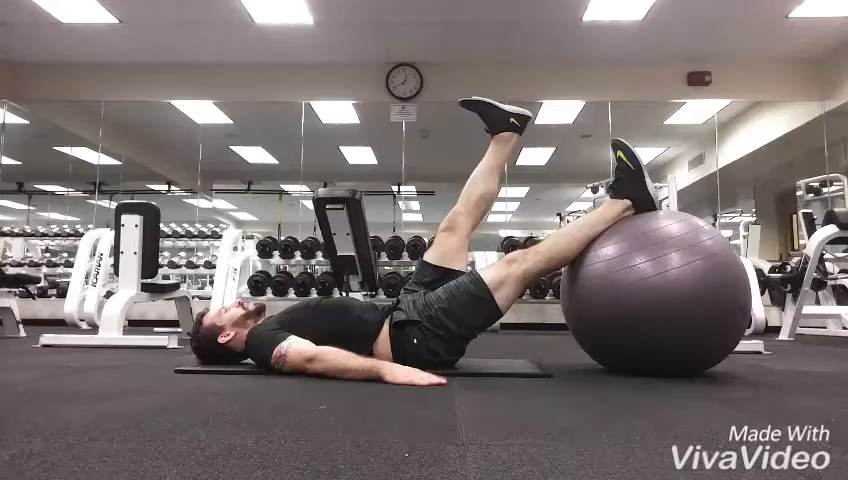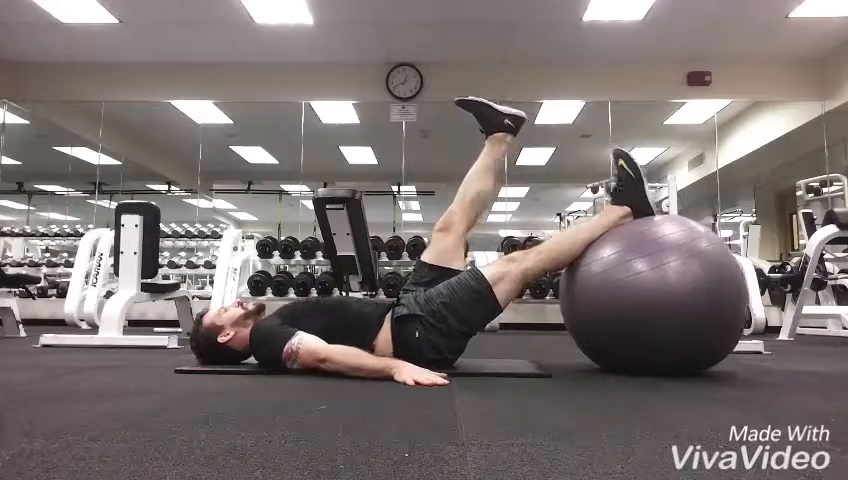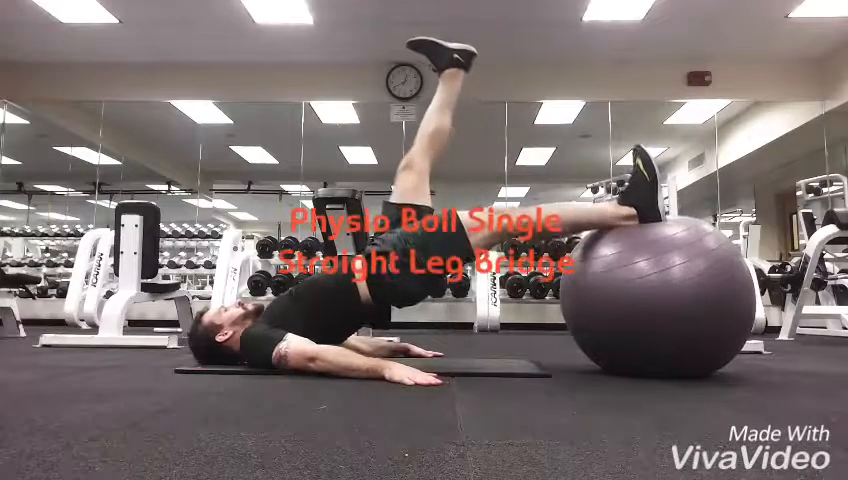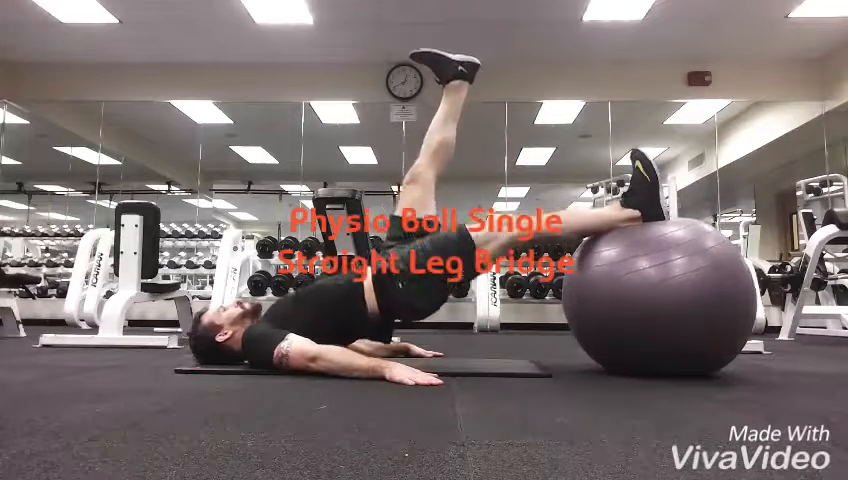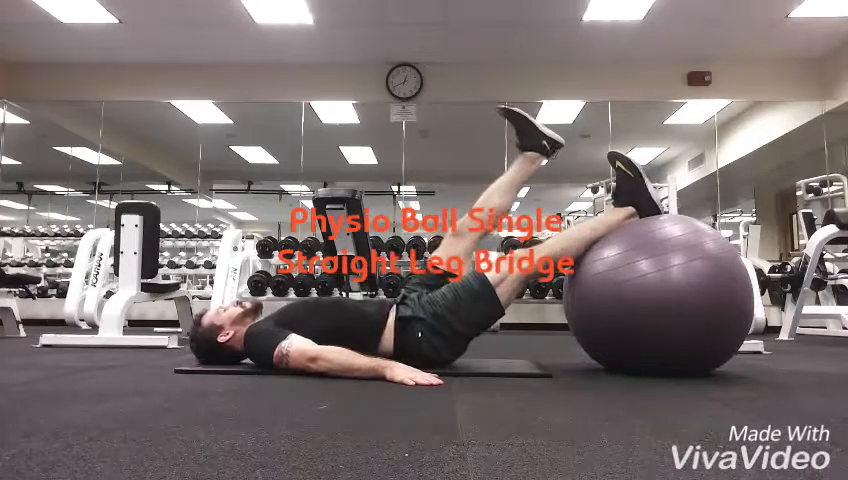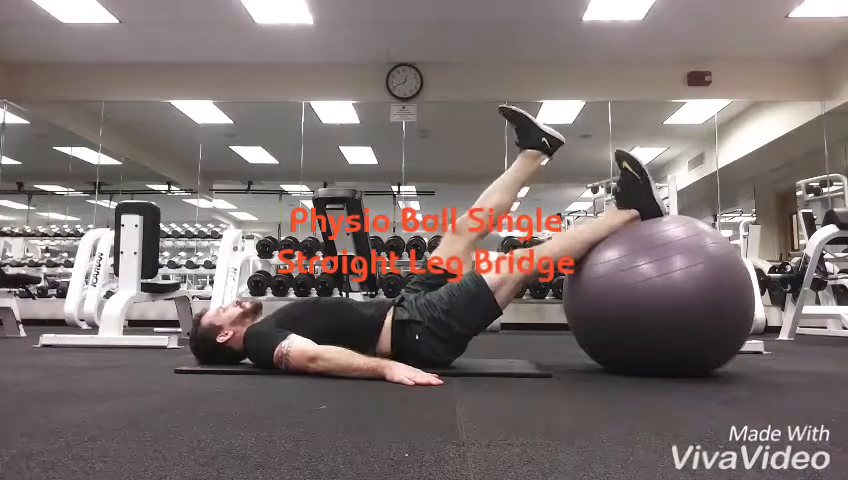
dt=0.7s
person 1, frame 1
left shoulder: (276, 327)
right shoulder: (262, 341)
right elbow: (311, 357)
right wrist: (386, 368)
left hip: (405, 314)
right hip: (414, 336)
left knee: (454, 225)
right knee: (519, 263)
left ankle: (504, 133)
right ankle: (624, 202)
person 1, frame 2
left shoulder: (275, 325)
right shoulder: (266, 337)
right elbow: (323, 355)
right wrist: (395, 365)
left hip: (404, 311)
right hip: (415, 331)
left knee: (450, 226)
right knee: (519, 263)
left ankle: (499, 137)
right ankle: (622, 210)
person 1, frame 3
left shoulder: (269, 324)
right shoulder: (257, 342)
left elbow: (337, 338)
right elbow: (312, 357)
right wrist: (388, 368)
left hip: (384, 260)
right hip: (393, 270)
left knee: (414, 166)
right knee: (506, 218)
left ankle: (451, 71)
right ankle: (628, 210)
person 1, frame 4
left shoulder: (268, 326)
right shoulder: (258, 341)
left elbow: (342, 340)
right elbow: (312, 355)
right wrist: (387, 368)
left hip: (389, 271)
right hip: (399, 282)
left knee: (420, 178)
right knee: (511, 228)
left ankle: (455, 83)
right ankle: (632, 212)
person 1, frame 5
left shoulder: (274, 325)
right shoulder: (260, 340)
right elbow: (315, 358)
right wrist: (388, 366)
left hip: (408, 310)
right hip: (421, 333)
left knee: (464, 232)
right knee: (522, 260)
left ankle: (532, 153)
right ankle: (629, 211)
person 1, frame 6
left shoulder: (271, 327)
right shoulder: (259, 340)
right elbow: (314, 357)
right wrist: (389, 366)
left hip: (405, 310)
right hip: (417, 333)
left knee: (462, 230)
right knee: (521, 260)
left ankle: (533, 151)
right ankle: (629, 212)
